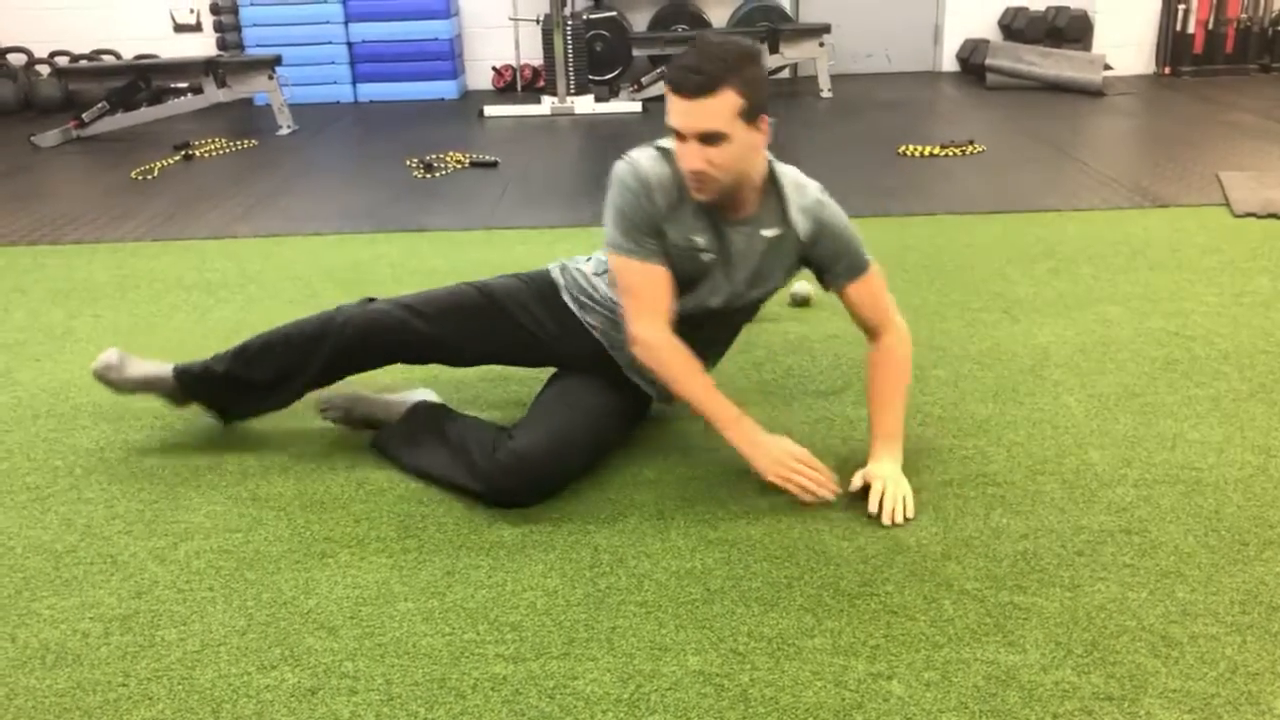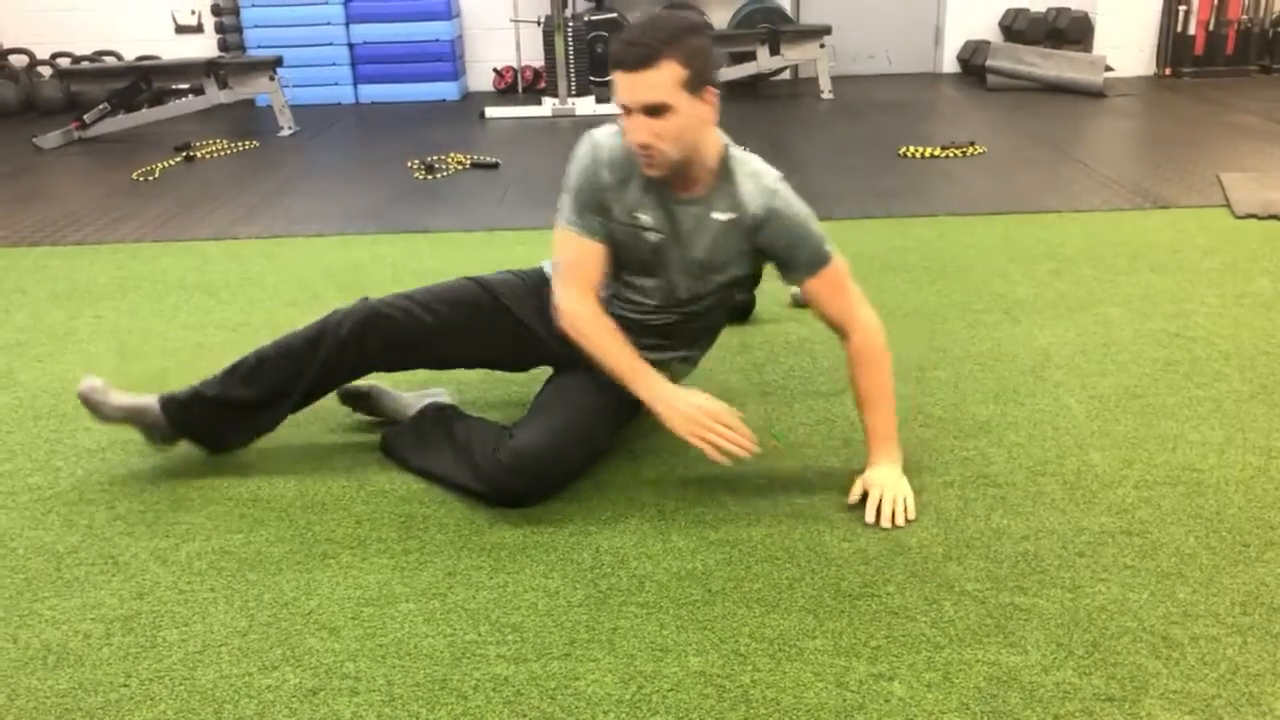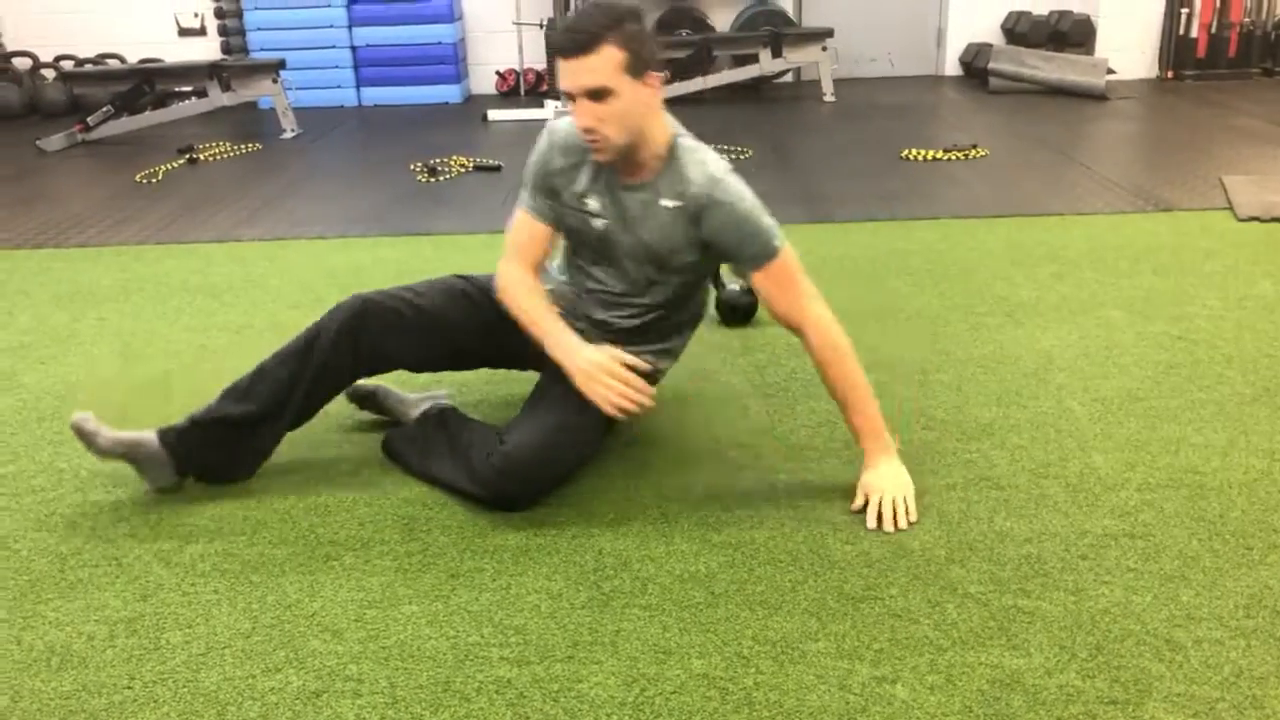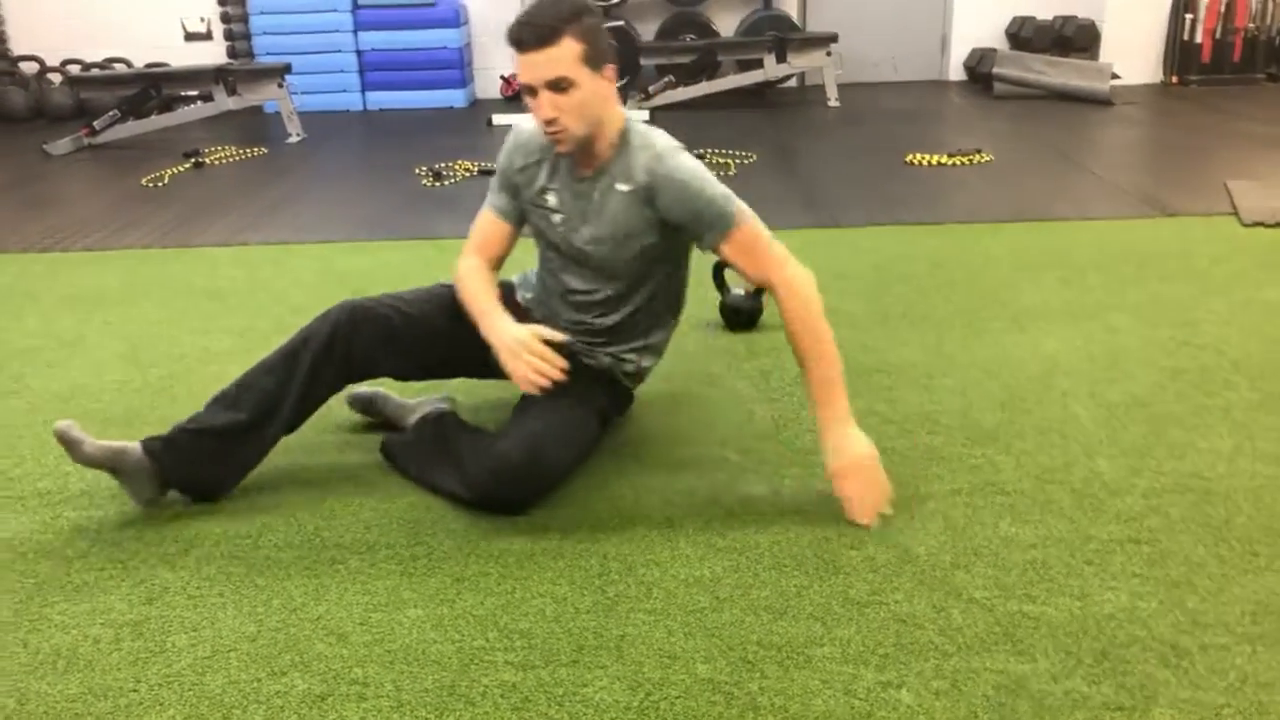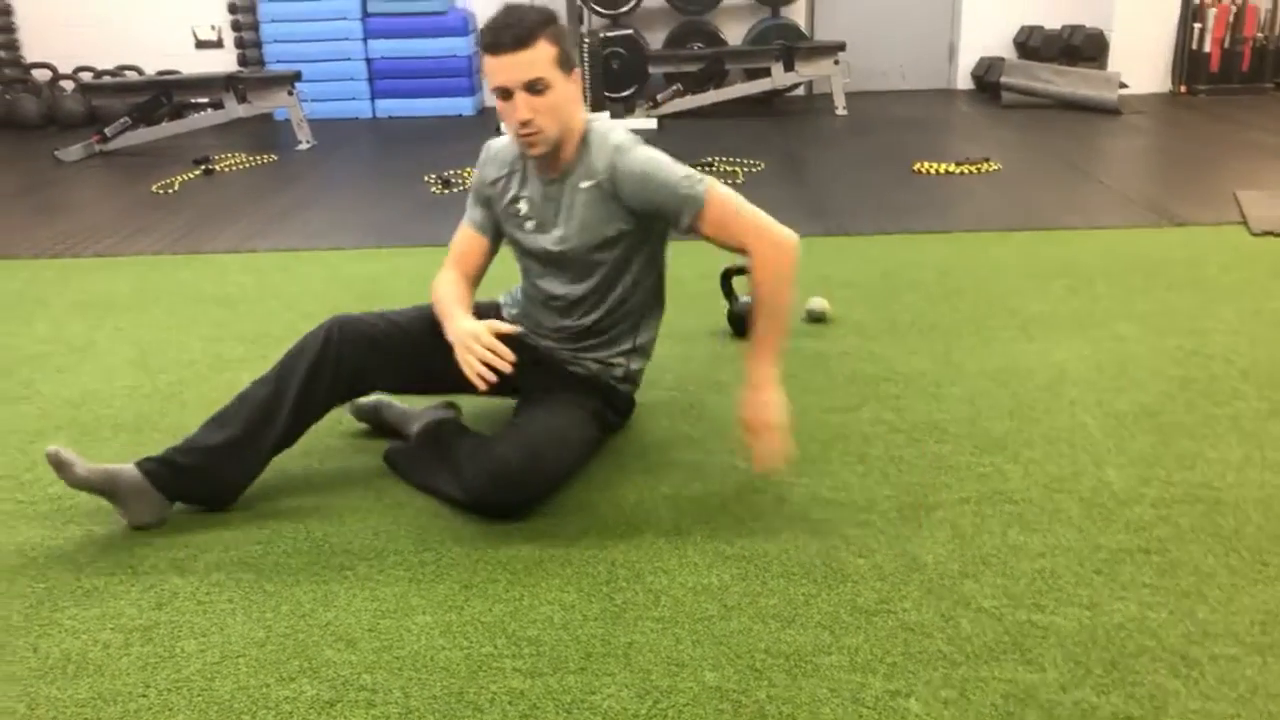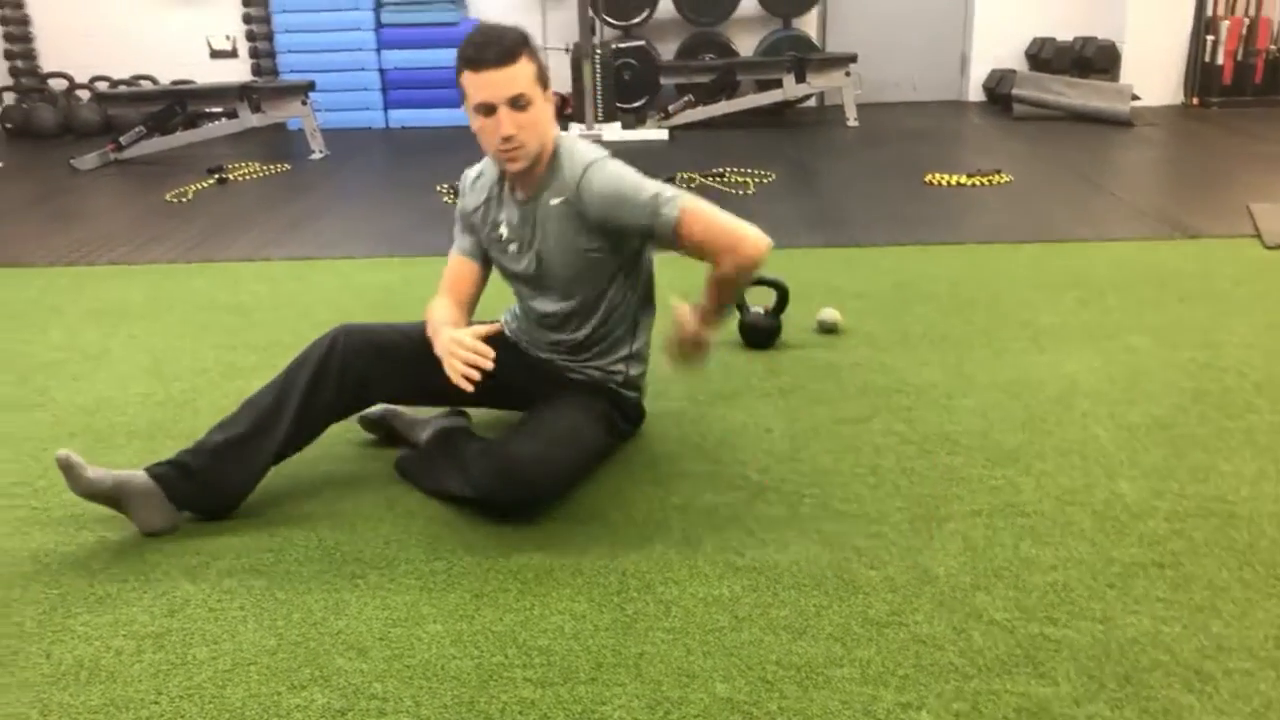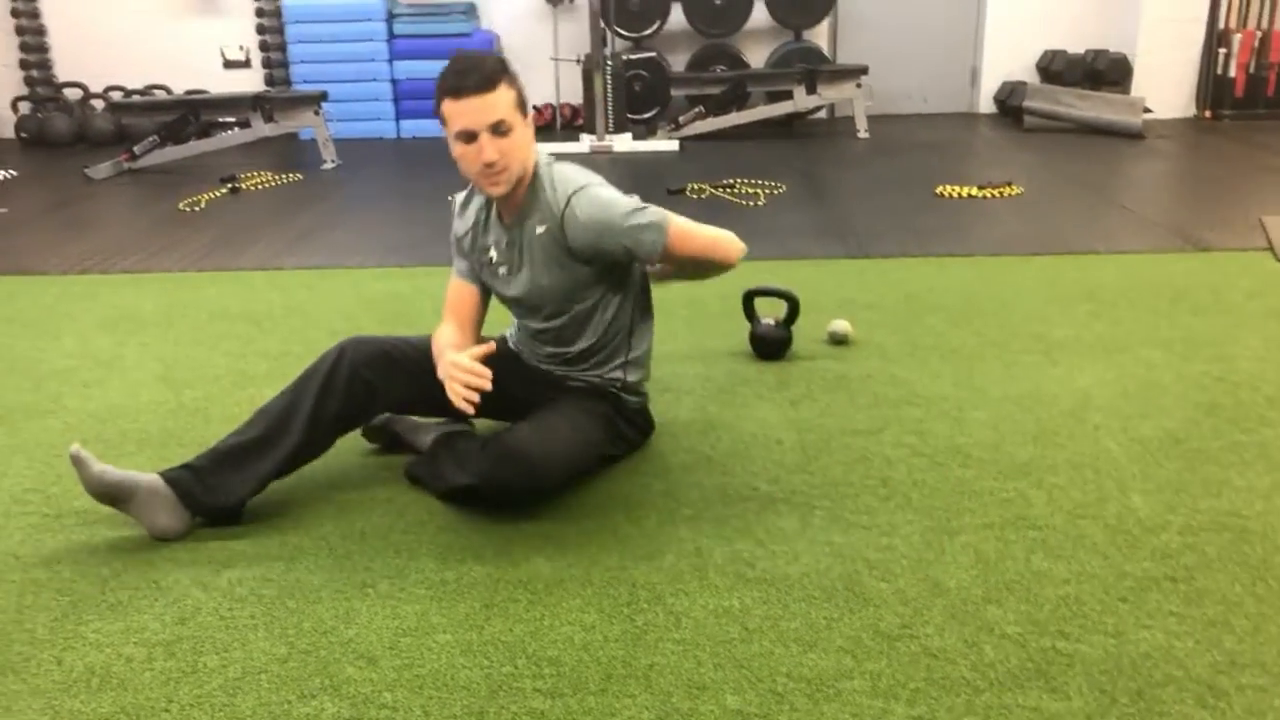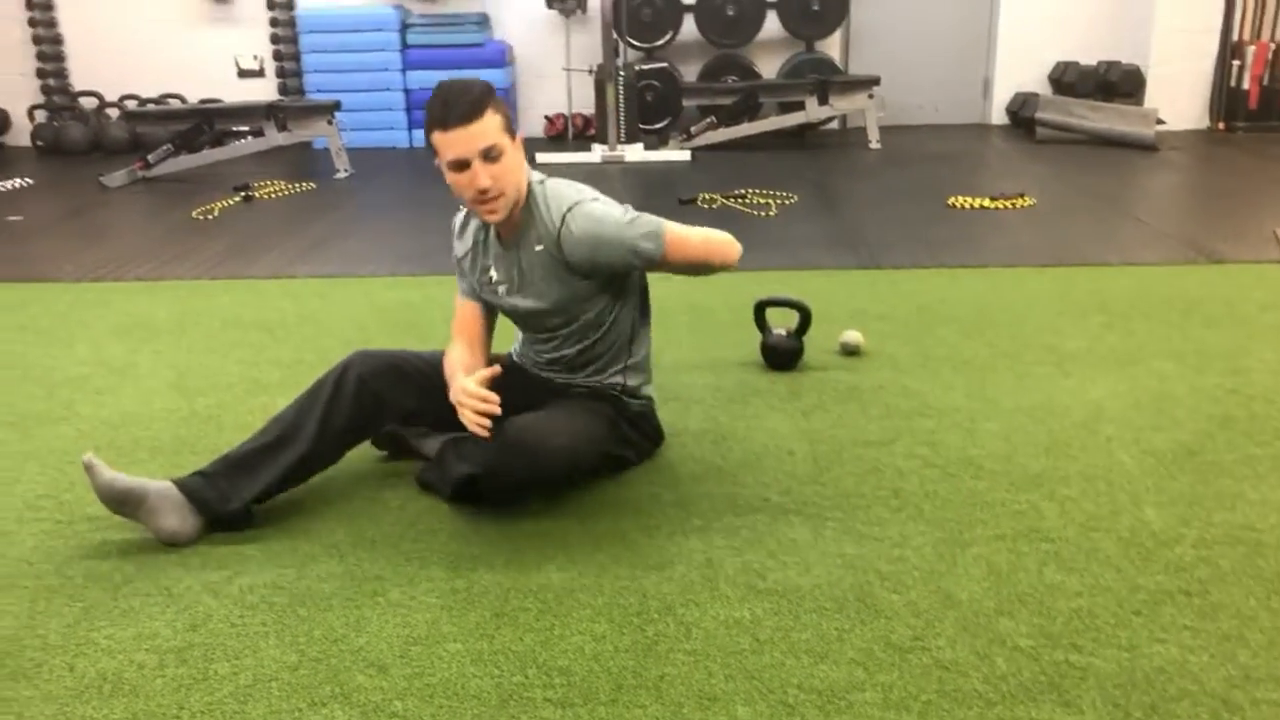
dt=0.1s
person 1, frame 1
left shoulder: (805, 213)
right shoulder: (643, 176)
left elbow: (888, 325)
right elbow: (649, 334)
left wrist: (886, 455)
right wrist: (752, 440)
left hip: (630, 373)
right hip: (568, 302)
left knee: (523, 470)
right knee: (372, 325)
left ankle: (409, 417)
right ankle: (189, 380)
person 1, frame 2
left shoulder: (764, 205)
right shoulder: (603, 155)
left elbow: (858, 329)
right elbow: (576, 302)
left wrist: (885, 460)
right wrist: (664, 397)
left hip: (631, 363)
right hip: (561, 306)
left knee: (521, 471)
right knee: (374, 323)
left ankle: (417, 418)
right ankle: (184, 416)
person 1, frame 3
left shoulder: (709, 191)
right shoulder: (559, 146)
left elbow: (811, 320)
right elbow: (515, 267)
left wrist: (878, 456)
right wrist: (565, 353)
left hip: (618, 355)
right hip: (549, 309)
left knee: (517, 475)
right knee: (364, 319)
left ankle: (425, 420)
right ankle: (186, 450)
person 1, frame 4
left shoulder: (665, 174)
right shoulder: (526, 148)
left elbow: (790, 281)
right elbow: (473, 264)
left wrist: (839, 427)
right wrist: (499, 335)
left hip: (602, 365)
right hip: (526, 312)
left knee: (505, 478)
right knee: (352, 328)
left ankle: (422, 426)
right ankle: (170, 463)
person 1, frame 5
left shoulder: (626, 168)
right shoulder: (498, 161)
left elbow: (777, 243)
right elbow: (453, 276)
left wrist: (763, 380)
right wrist: (458, 325)
left hip: (591, 378)
right hip: (519, 333)
left knee: (508, 483)
right knee: (344, 340)
left ankle: (425, 430)
right ankle: (166, 480)
person 1, frame 6
left shoulder: (596, 184)
right shoulder: (479, 187)
left elbow: (746, 246)
right elbow: (449, 300)
left wrist: (702, 321)
right wrist: (446, 338)
left hip: (595, 388)
right hip: (520, 350)
left knee: (512, 480)
right knee: (348, 349)
left ankle: (434, 438)
right ankle: (175, 488)
person 1, frame 7
left shoulder: (580, 208)
right shoulder: (469, 209)
left elbow: (725, 250)
right elbow: (456, 325)
left wrist: (646, 270)
right wrist: (452, 364)
left hip: (602, 401)
right hip: (525, 367)
left knee: (506, 470)
right knee: (360, 361)
left ankle: (439, 445)
right ankle: (187, 495)
person 1, frame 8
left shoulder: (577, 222)
right shoulder: (469, 229)
left elbow: (723, 250)
right elbow: (465, 345)
left wrist: (626, 283)
right wrist: (461, 383)
left hip: (607, 408)
right hip: (532, 376)
left knee: (509, 458)
right knee: (367, 375)
left ankle: (447, 455)
right ankle: (198, 502)
